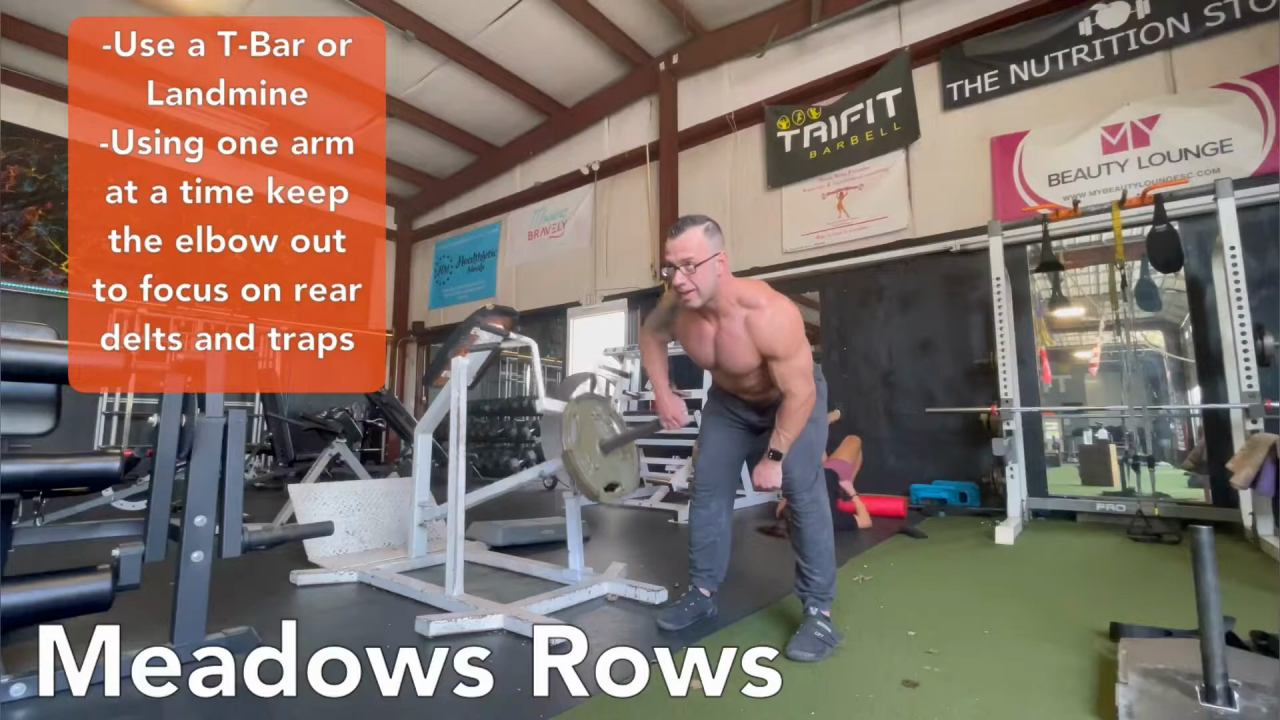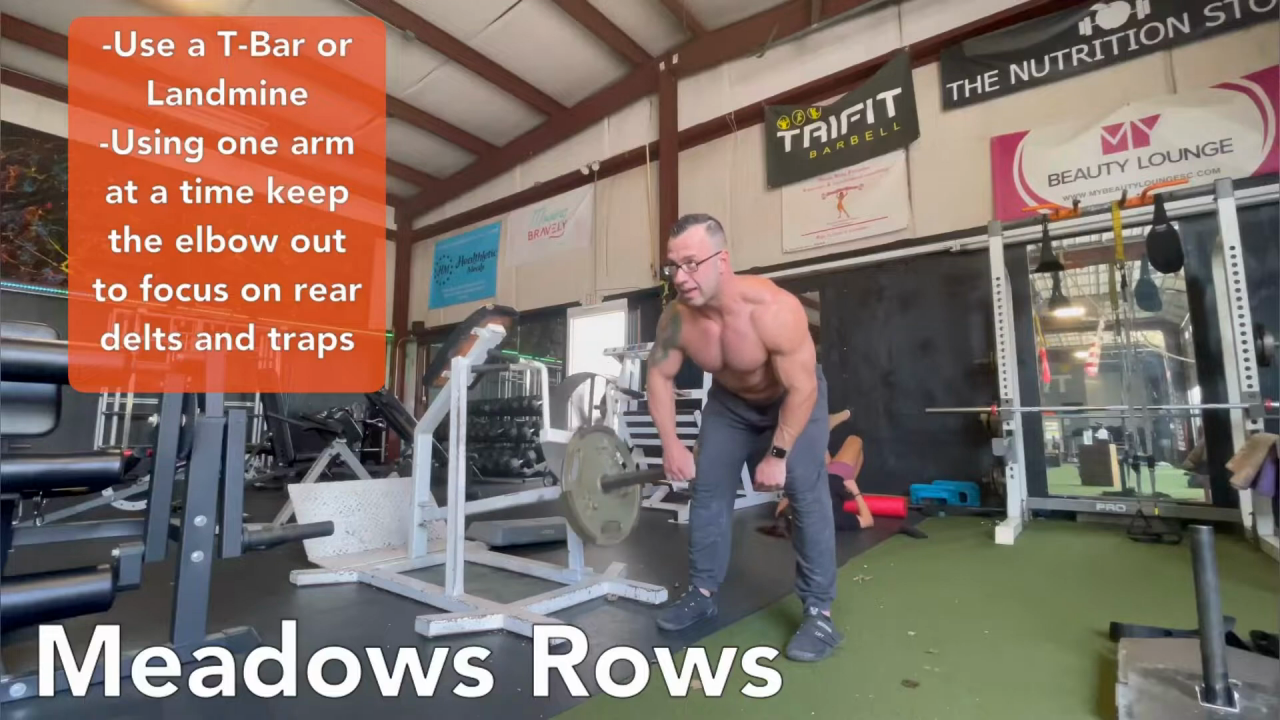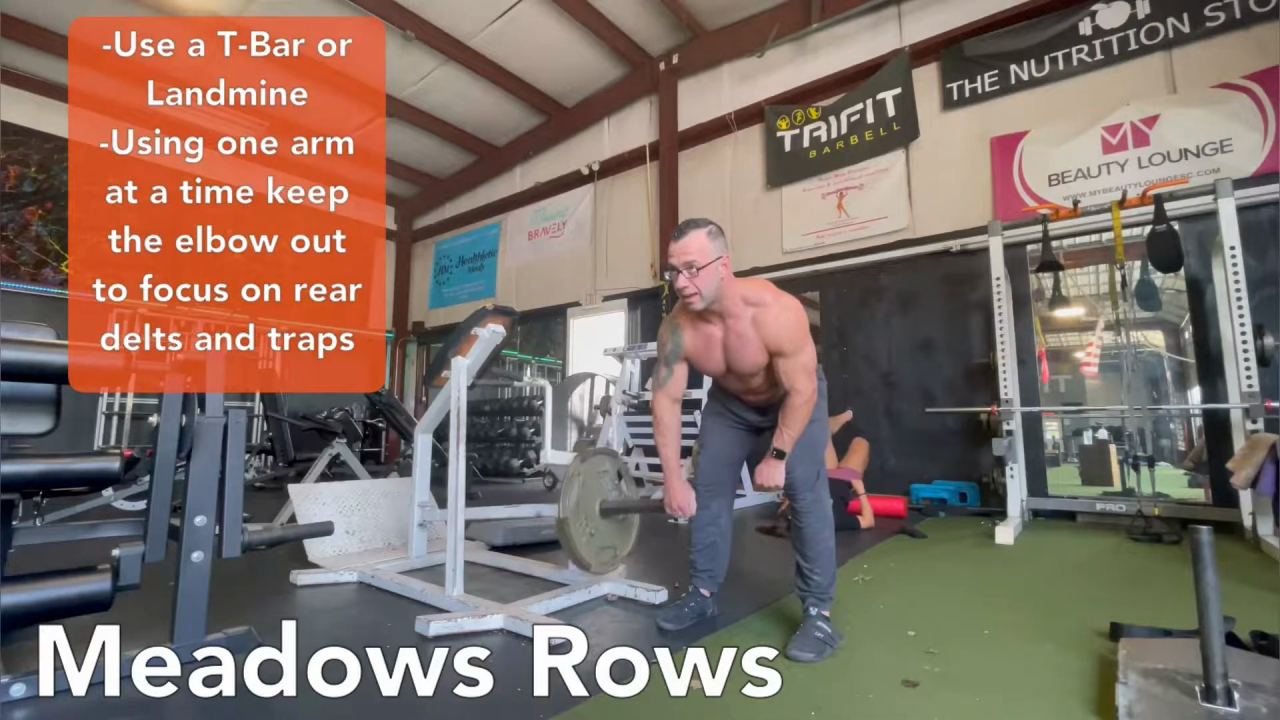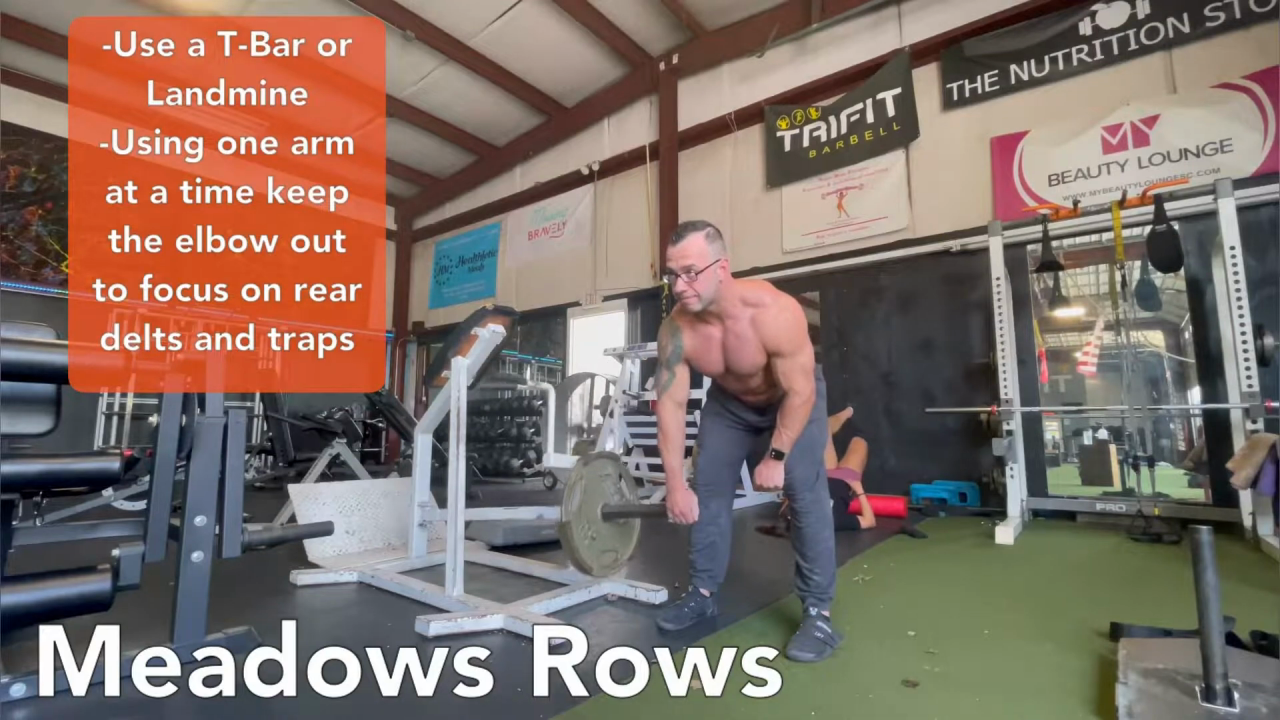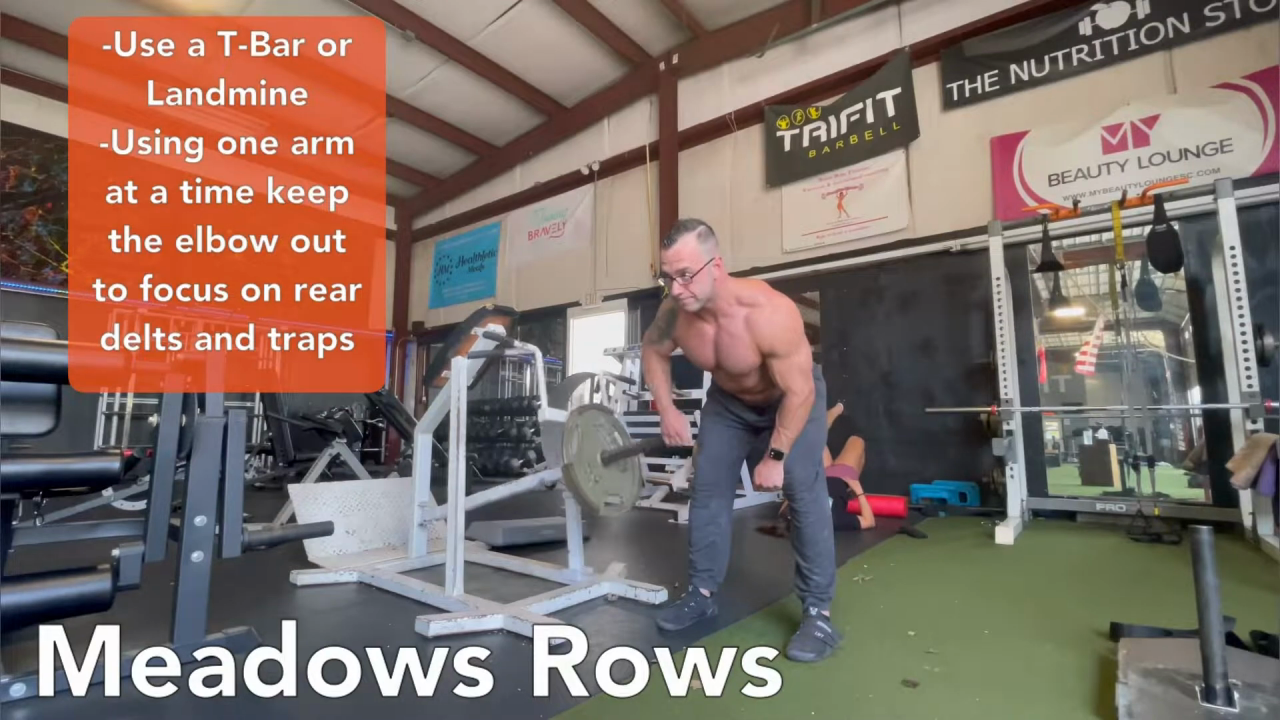
dt=0.3s
person 1, frame 1
left shoulder: (768, 313)
right shoulder: (676, 309)
left elbow: (800, 395)
right elbow: (649, 335)
left wrist: (775, 457)
right wrist: (663, 393)
left hip: (794, 397)
right hip: (729, 400)
left knee: (804, 494)
right knee: (708, 490)
left ankle: (819, 612)
right ankle: (702, 593)
person 1, frame 2
left shoulder: (773, 310)
right shoulder: (678, 317)
left elbow: (802, 390)
right elbow: (659, 375)
left wrist: (778, 455)
right wrist: (671, 445)
left hip: (794, 397)
right hip: (729, 399)
left knee: (806, 494)
right knee: (708, 489)
left ankle: (819, 612)
right ankle: (702, 593)
person 1, frame 3
left shoulder: (775, 312)
right shoulder: (677, 328)
left elbow: (802, 391)
right elbow: (666, 400)
left wrist: (777, 456)
right wrist: (673, 478)
left hip: (794, 397)
right hip: (729, 401)
left knee: (806, 493)
right knee: (707, 491)
left ankle: (818, 612)
right ankle: (702, 593)
person 1, frame 4
left shoulder: (773, 312)
right shoulder: (677, 330)
left elbow: (799, 391)
right elbow: (670, 404)
left wrist: (776, 456)
right wrist: (676, 484)
left hip: (793, 397)
right hip: (728, 401)
left knee: (805, 493)
right knee: (707, 491)
left ankle: (818, 613)
right ankle: (702, 593)
person 1, frame 5
left shoulder: (768, 313)
right shoulder: (674, 313)
left elbow: (800, 393)
right elbow: (653, 351)
left wrist: (775, 456)
right wrist: (665, 410)
left hip: (793, 397)
right hip: (728, 401)
left knee: (804, 493)
right knee: (708, 491)
left ankle: (818, 612)
right ankle: (702, 593)
